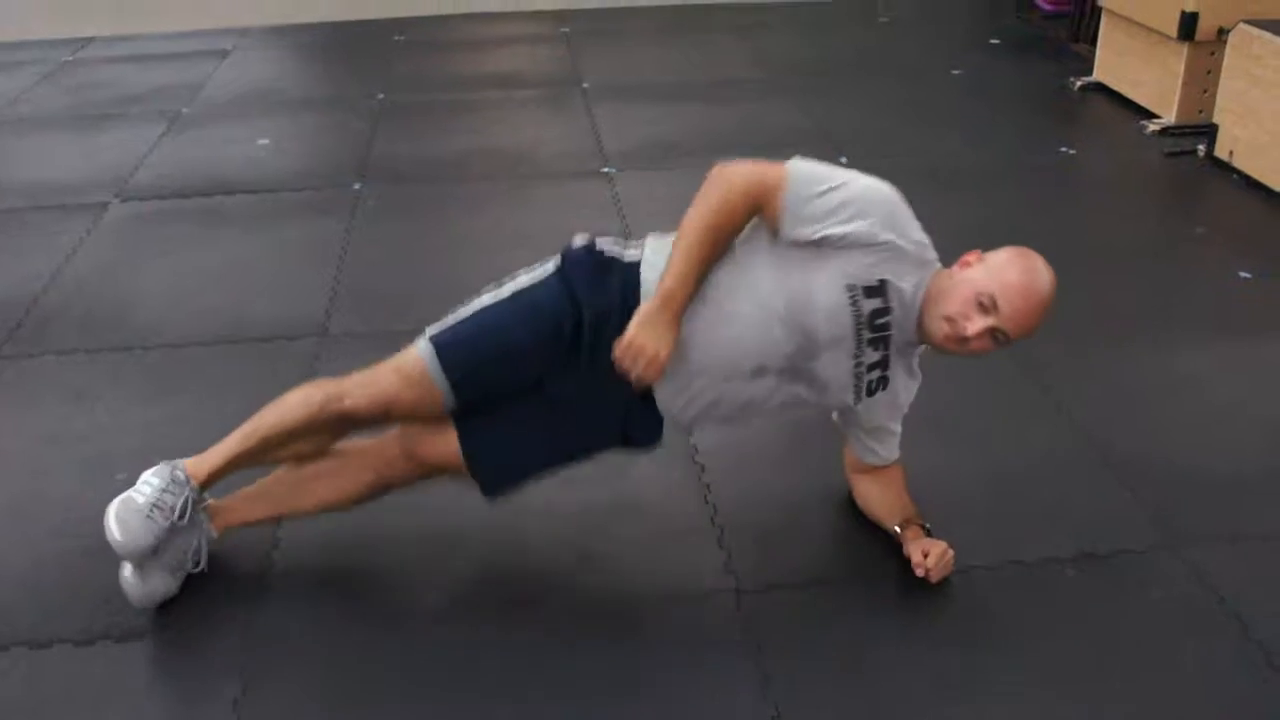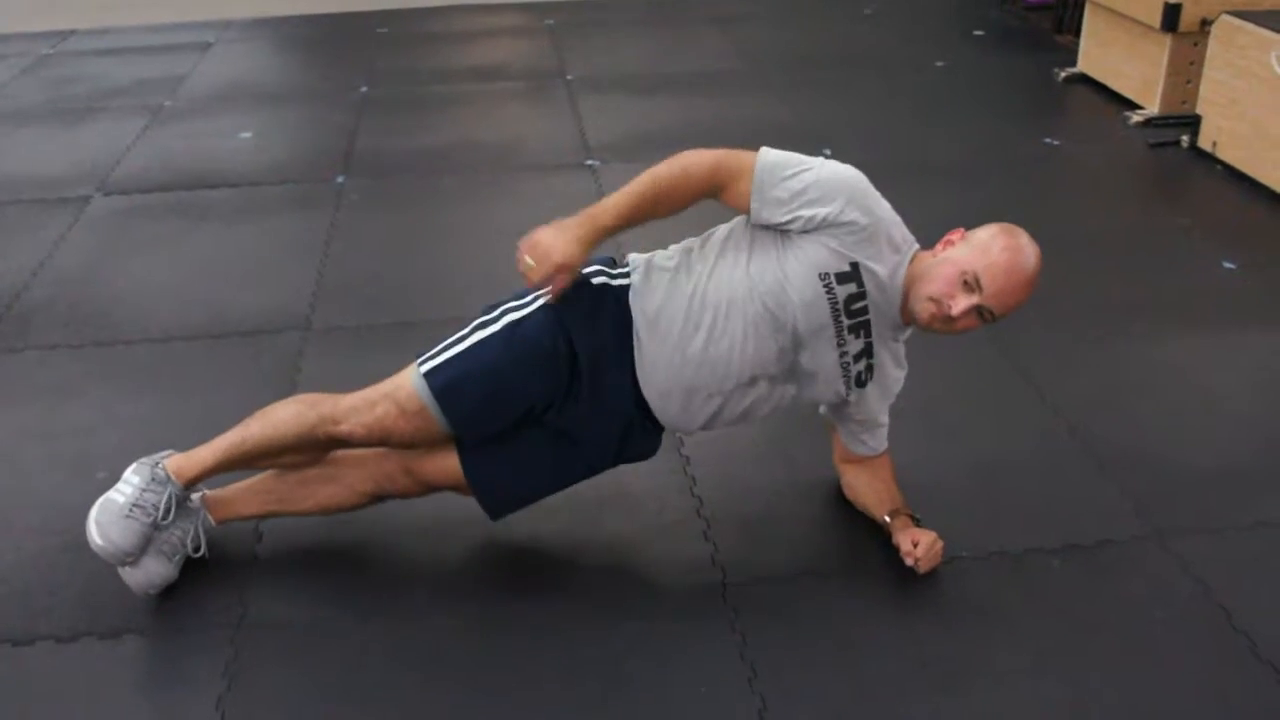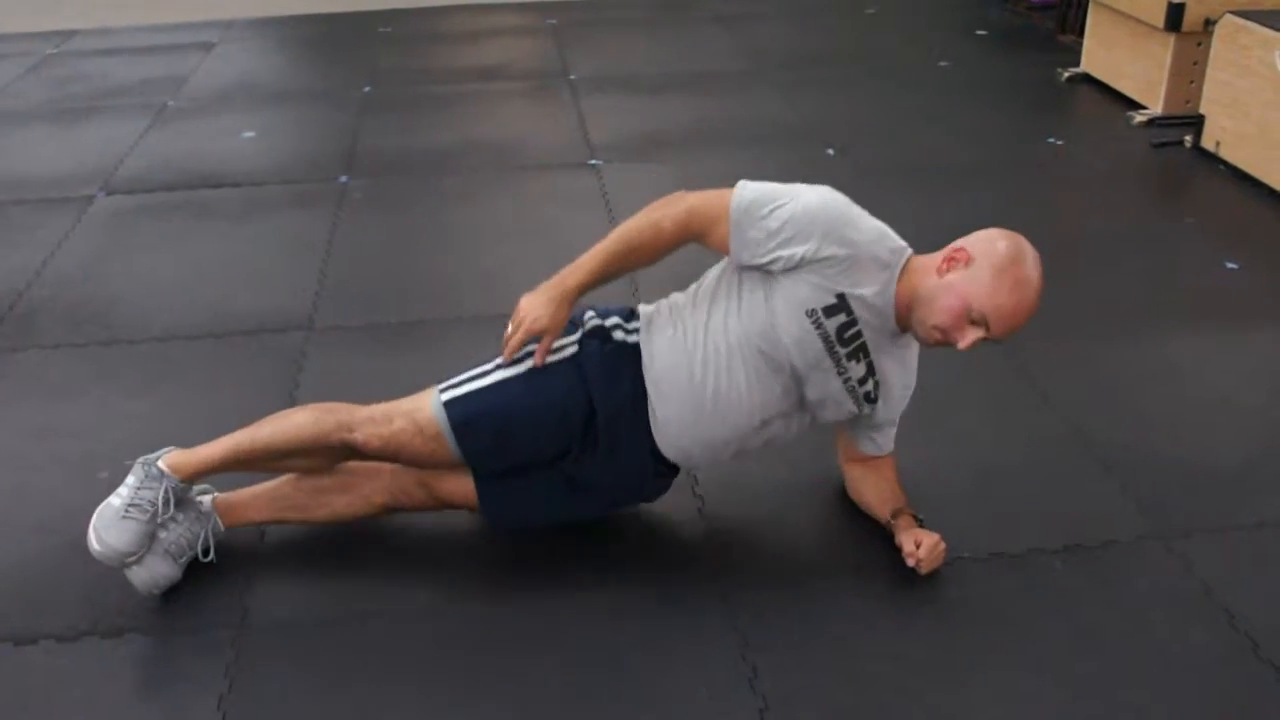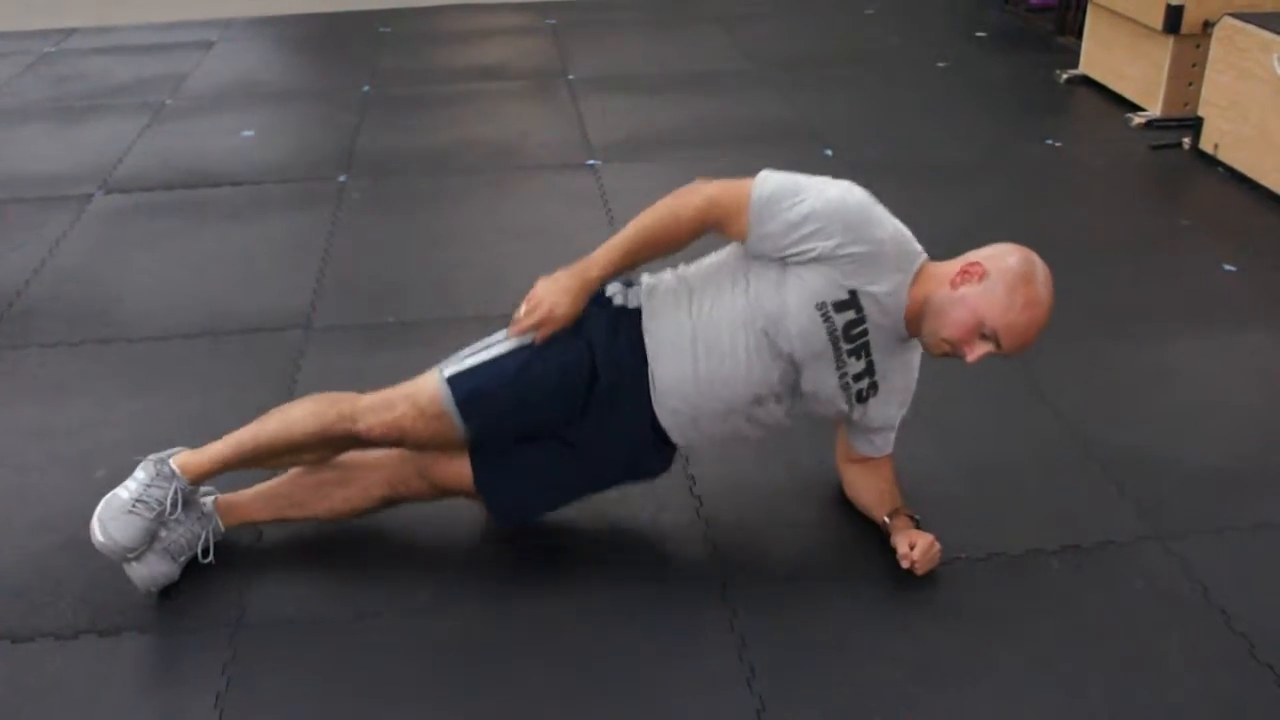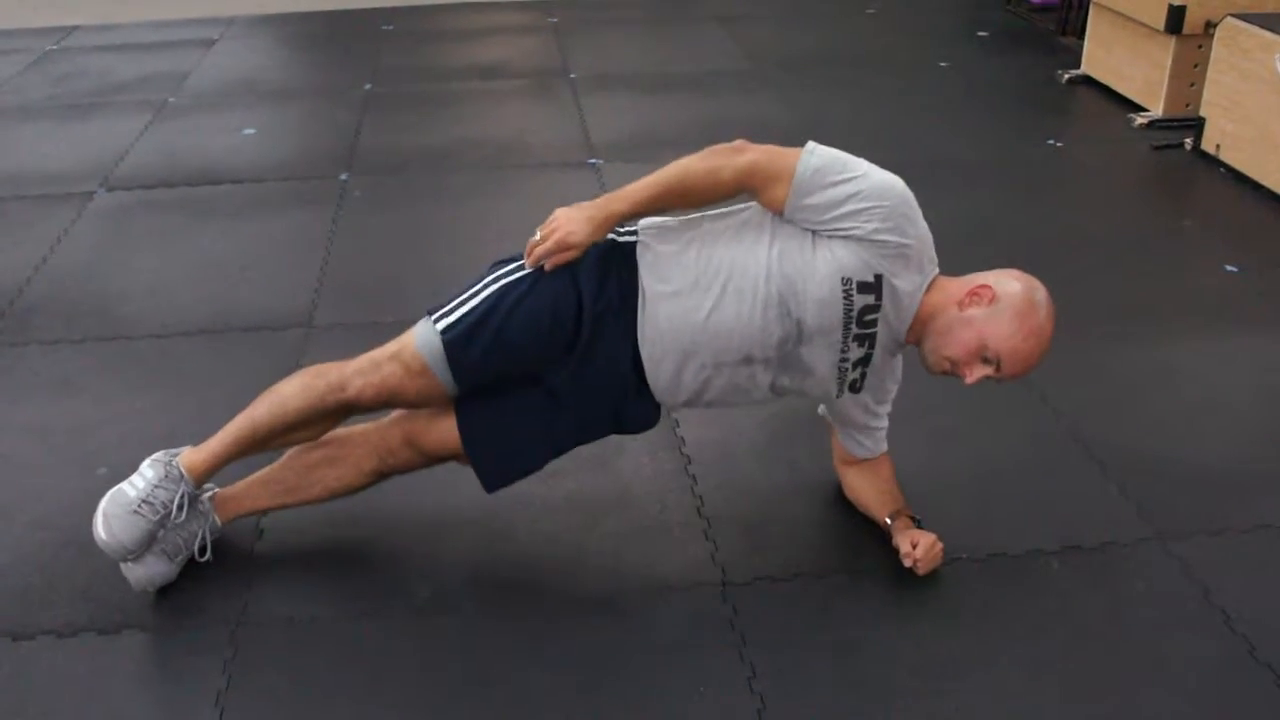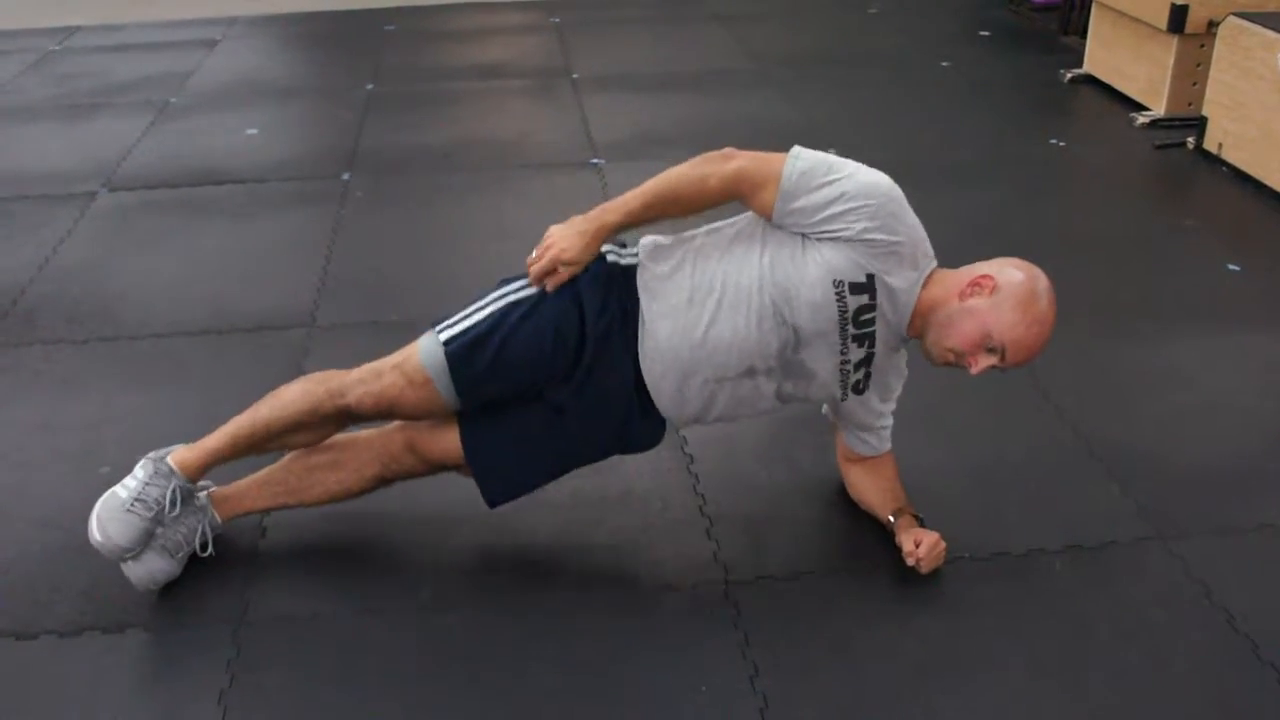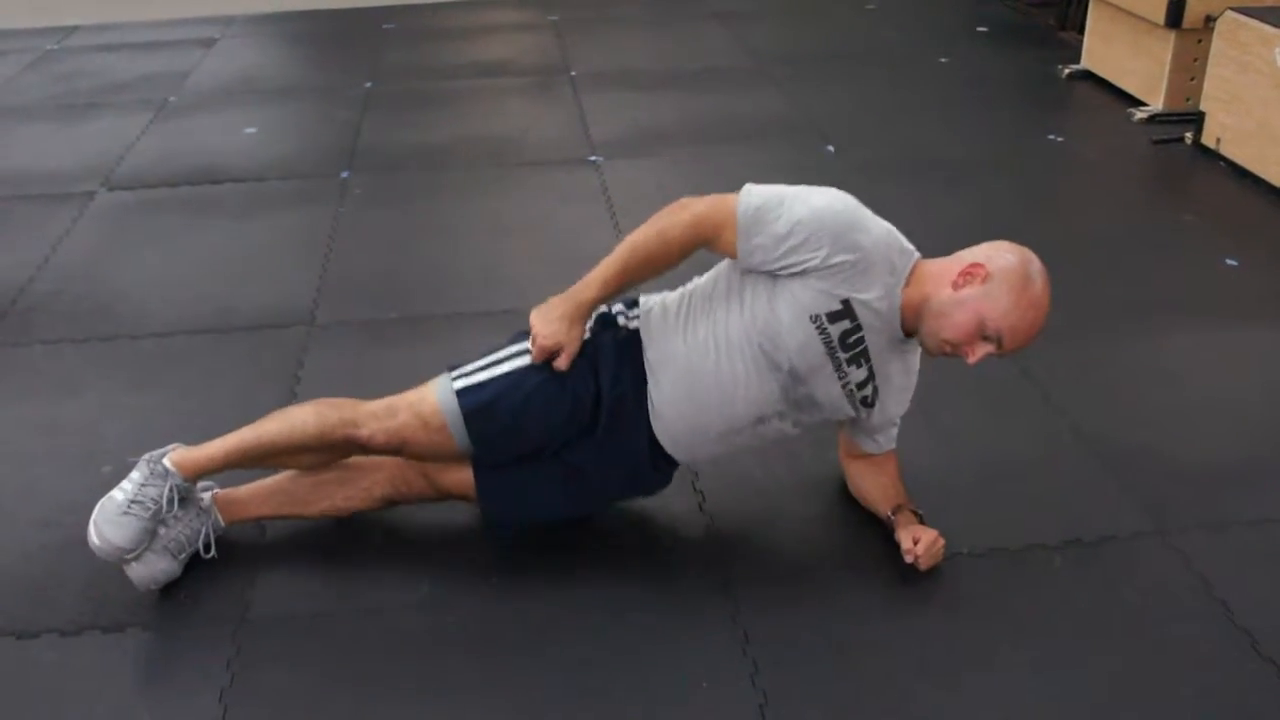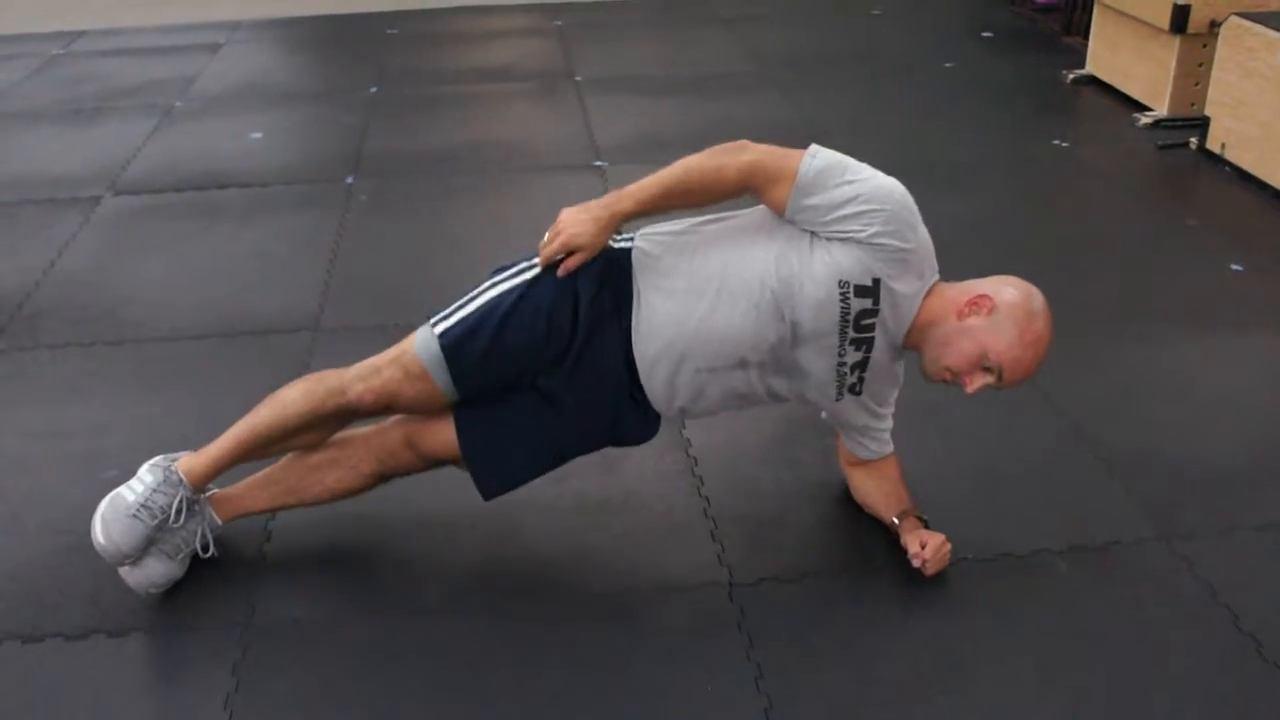
dt=0.5s
person 1, frame 1
left shoulder: (892, 374)
right shoulder: (888, 227)
left elbow: (871, 466)
right elbow: (738, 180)
left wrist: (912, 533)
right wrist: (661, 309)
left hip: (619, 401)
right hip: (602, 306)
left knee: (412, 456)
right knee: (376, 397)
left ankle: (207, 525)
right ankle: (188, 479)
person 1, frame 2
left shoulder: (879, 367)
right shoulder: (853, 208)
left elbow: (858, 459)
right elbow: (710, 167)
left wrist: (903, 524)
right wrist: (585, 226)
left hip: (619, 420)
right hip: (594, 325)
left knee: (409, 474)
right knee: (368, 422)
left ankle: (202, 517)
right ankle: (175, 474)
person 1, frame 3
left shoulder: (894, 374)
right shoulder: (835, 232)
left elbow: (863, 460)
right elbow: (686, 212)
left wrist: (906, 525)
right wrist: (560, 289)
left hip: (637, 464)
right hip: (615, 374)
left knee: (417, 486)
right knee: (383, 433)
left ankle: (208, 519)
right ankle: (178, 471)
person 1, frame 4
left shoulder: (896, 372)
right shoulder: (858, 230)
left elbow: (861, 459)
right elbow: (708, 200)
left wrist: (901, 524)
right wrist: (579, 273)
left hip: (639, 438)
right hip: (613, 346)
left knee: (420, 475)
right knee: (386, 421)
left ankle: (212, 520)
right ankle: (184, 471)
person 1, frame 5
left shoulder: (876, 369)
right shoulder: (889, 215)
left elbow: (858, 456)
right elbow: (746, 162)
left wrist: (902, 523)
right wrist: (602, 210)
left hip: (617, 387)
right hip: (603, 289)
left knee: (412, 442)
right knee: (376, 383)
left ankle: (208, 515)
right ankle: (185, 473)
person 1, frame 6
left shoulder: (881, 368)
right shoulder: (879, 217)
left elbow: (863, 455)
right elbow: (732, 169)
left wrist: (904, 522)
right wrist: (593, 223)
left hip: (626, 405)
right hip: (602, 310)
left knee: (413, 450)
right knee: (378, 394)
left ankle: (208, 515)
right ankle: (183, 470)
person 1, frame 7
left shoulder: (894, 377)
right shoulder: (849, 239)
left elbow: (864, 455)
right elbow: (693, 218)
left wrist: (905, 520)
right wrist: (577, 299)
left hip: (635, 455)
right hip: (612, 366)
left knee: (422, 477)
right knee: (395, 427)
left ankle: (208, 517)
right ankle: (179, 472)
person 1, frame 8
left shoulder: (873, 375)
right shoulder: (889, 224)
left elbow: (865, 458)
right elbow: (751, 161)
left wrist: (910, 524)
right wrist: (610, 210)
left hip: (618, 397)
right hip: (598, 298)
left knee: (414, 446)
right knee: (379, 389)
left ankle: (209, 516)
right ankle: (187, 476)
